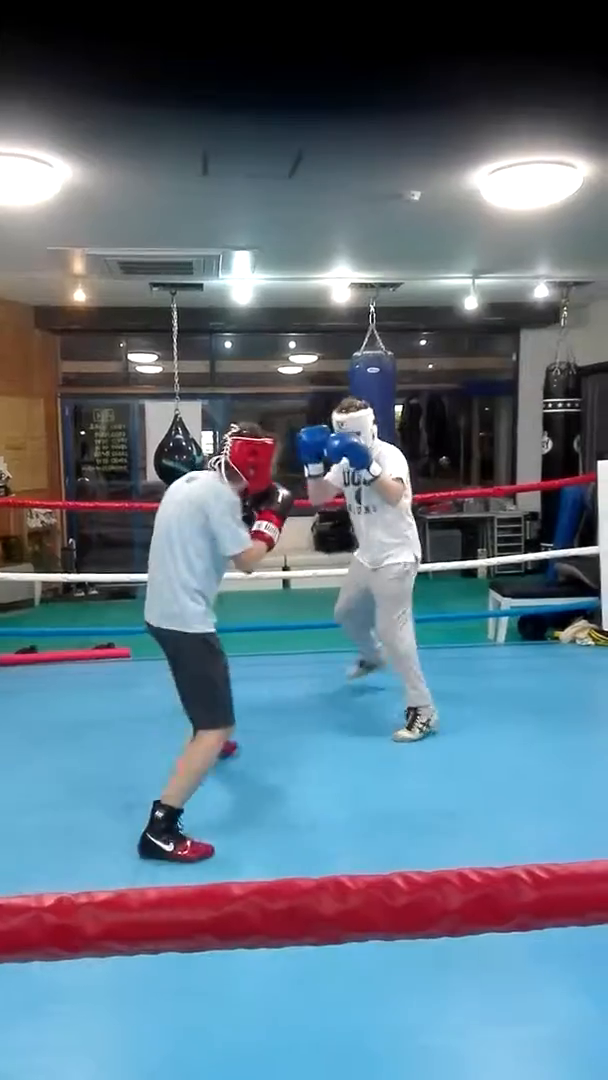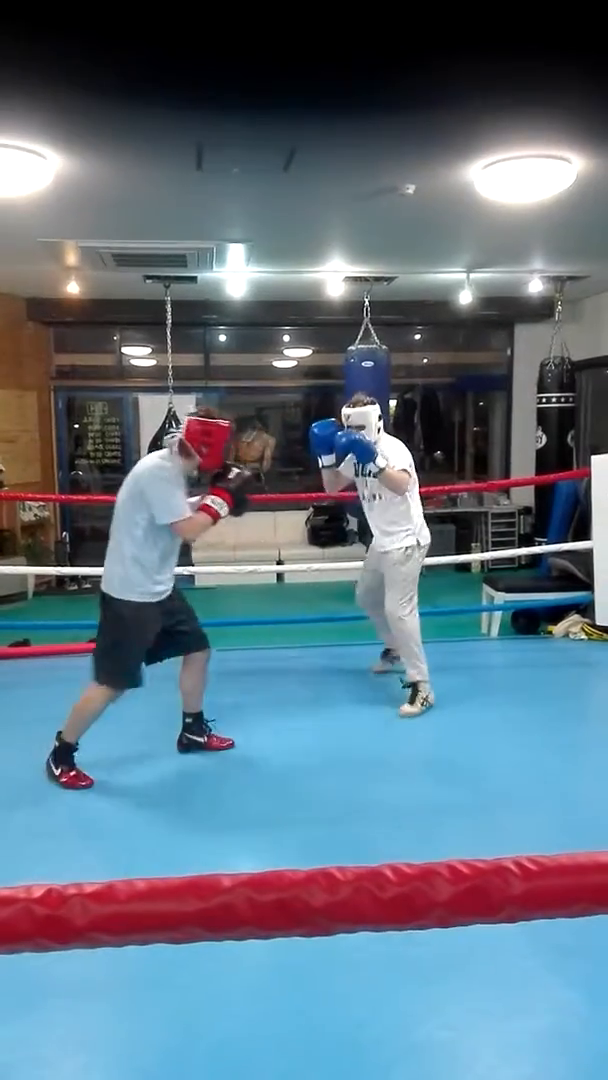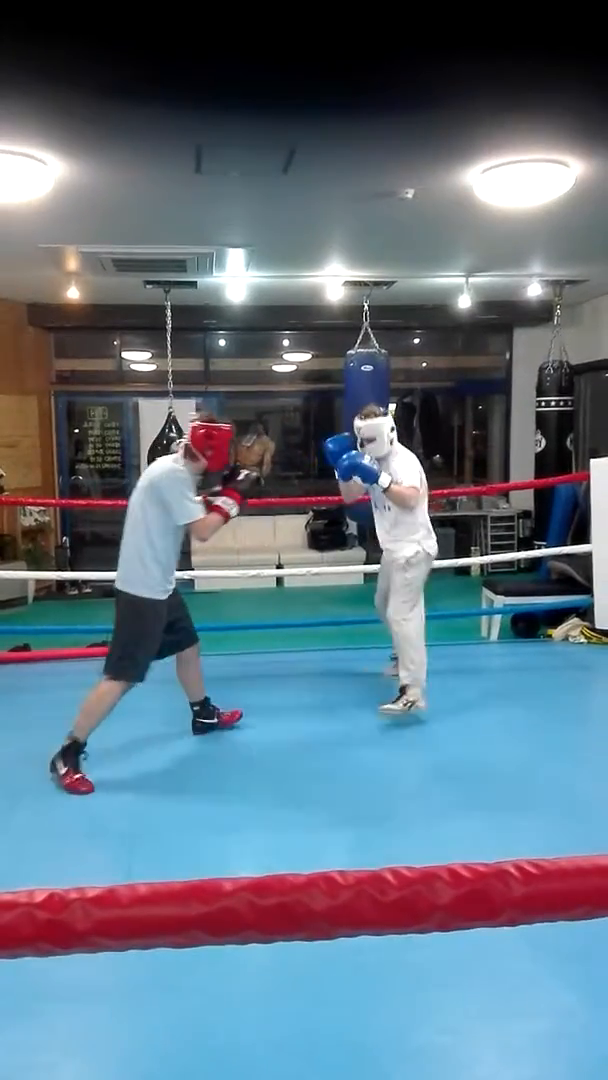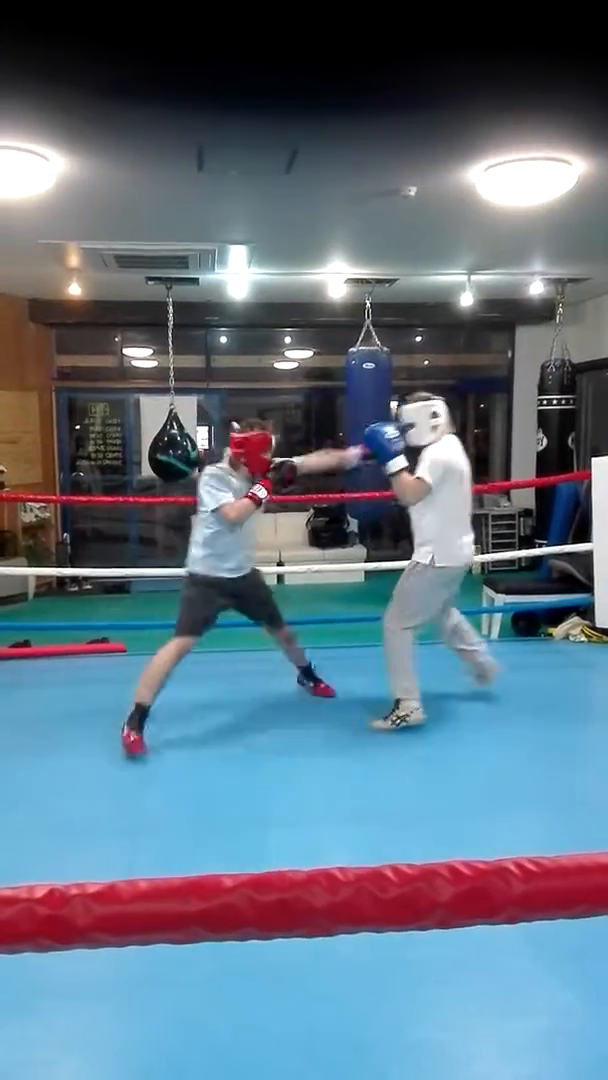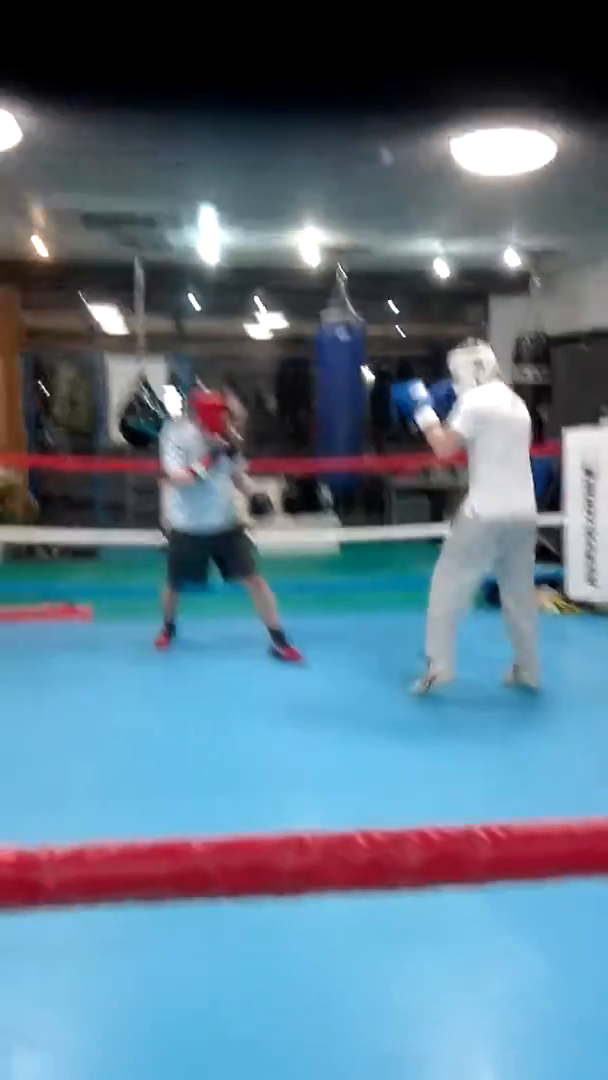
dt=0.4s
person 1, frame 1
left shoulder: (186, 483)
right shoulder: (219, 495)
right elbow: (247, 561)
left wrist: (251, 513)
right wrist: (271, 516)
left hip: (163, 611)
right hip: (186, 619)
left knee: (204, 679)
right knee: (216, 725)
left ankle: (204, 748)
right ankle: (160, 828)
person 1, frame 2
left shoulder: (170, 468)
right shoulder: (157, 471)
left elbow: (182, 517)
right elbow: (187, 530)
left wrist: (218, 496)
right wrist: (222, 496)
left hip: (159, 586)
right hip: (129, 593)
left knee: (198, 651)
right knee: (112, 684)
left ankle: (193, 730)
right ankle: (61, 755)
person 1, frame 3
left shoulder: (175, 469)
right shoulder: (172, 474)
left elbow: (187, 516)
right elbow: (201, 531)
left wrist: (219, 496)
right wrist: (232, 497)
left hip: (160, 586)
right hip: (142, 590)
left knee: (189, 649)
right knee: (121, 678)
left ankle: (204, 715)
right ankle: (68, 756)
person 1, frame 4
left shoulder: (259, 470)
right shoulder: (213, 476)
left elbow: (312, 461)
right elbow: (232, 515)
left wrist: (352, 455)
right wrist: (266, 485)
left hip: (242, 572)
right hip: (207, 574)
left knee: (280, 630)
right knee: (182, 643)
left ankle: (307, 675)
right ankle: (136, 720)
person 1, frame 5
left shoulder: (228, 435)
right shoulder: (176, 434)
right elbow: (177, 480)
left wrist: (253, 493)
right wrist: (210, 458)
left hip: (224, 523)
right hip: (186, 526)
left knee: (255, 580)
right knee: (174, 587)
left ankle: (279, 641)
right ankle: (168, 628)
person 2, frame 1
left shoulder: (388, 454)
right shoulder: (345, 460)
left elbow: (395, 495)
right elbow: (317, 498)
left wrist: (367, 464)
right wrist: (313, 463)
left hip: (396, 559)
right hip: (367, 557)
left knee: (394, 631)
right knee: (347, 613)
left ankle: (422, 709)
right ankle: (372, 656)
person 2, frame 2
left shoulder: (392, 447)
right shoulder: (356, 451)
left elbow: (402, 485)
right elbow: (332, 486)
left wrist: (373, 459)
right wrist: (325, 454)
left hip: (406, 542)
right hip: (382, 542)
left knee: (399, 610)
right knee: (367, 597)
left ankle: (420, 686)
right ankle: (394, 649)
person 2, frame 3
left shoulder: (403, 461)
right shoulder: (373, 461)
left elbow: (411, 500)
right elbow: (350, 496)
left wrist: (379, 479)
right wrist: (343, 468)
left hip: (413, 549)
right hip: (393, 549)
left knee: (401, 612)
right knee: (385, 605)
left ankle: (412, 691)
right ankle: (407, 659)
person 2, frame 4
left shoulder: (438, 453)
right shoulder: (446, 450)
left elbow: (410, 495)
right elbow: (411, 494)
left wrist: (393, 458)
right wrist: (393, 457)
left hip: (436, 556)
right hip: (453, 553)
left knee: (396, 624)
right knee: (443, 613)
left ankle: (407, 706)
right ankle: (482, 665)
person 2, frame 5
left shoulder: (476, 401)
right shoulder: (515, 404)
left elbow: (445, 447)
left wrist: (423, 411)
right wrist: (447, 411)
left hip: (486, 513)
right hip: (522, 514)
left knee: (449, 584)
right knee: (519, 593)
left ankle: (438, 664)
right ankle: (526, 669)
